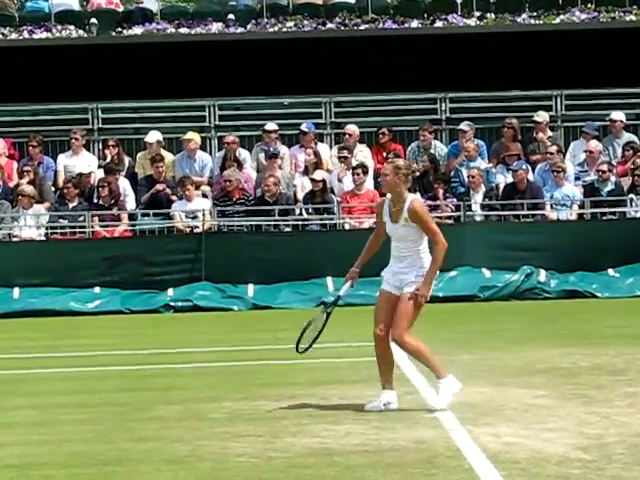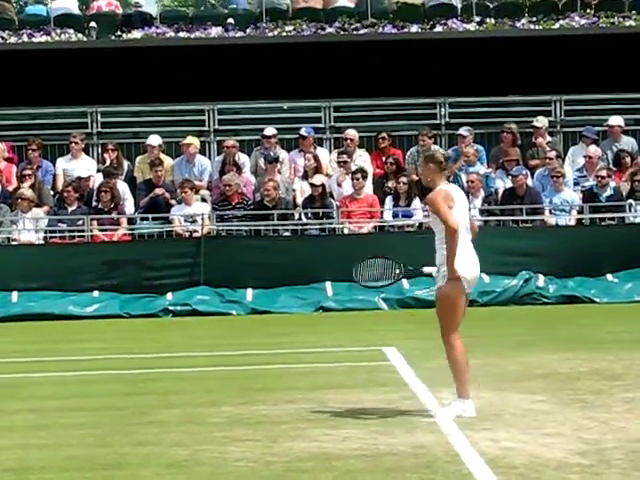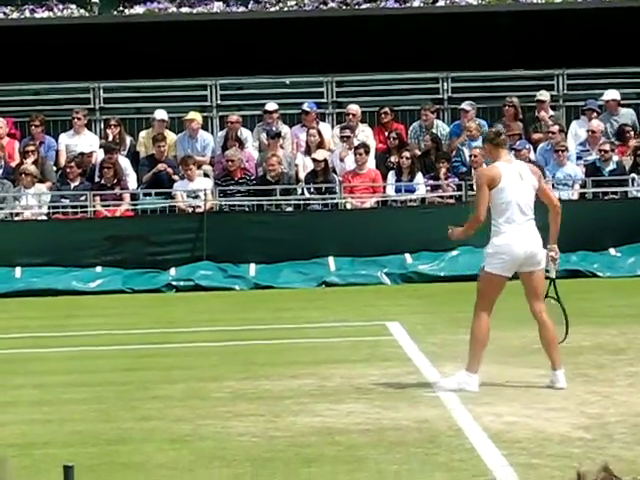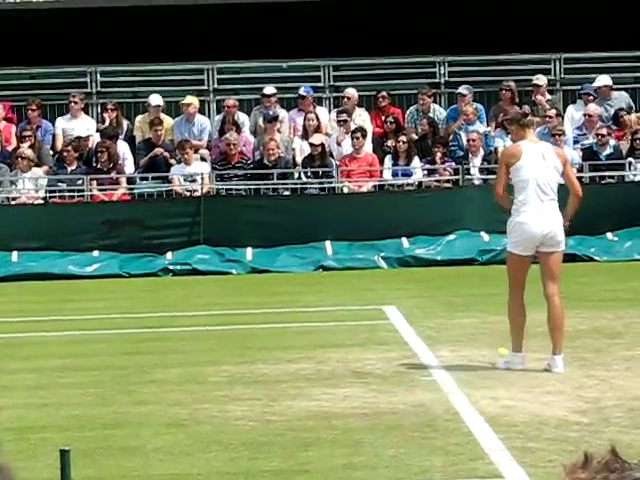
dt=0.5s
person 1, frame 1
left shoulder: (415, 206)
right shoulder: (383, 204)
left elbow: (440, 243)
right elbow: (378, 236)
left wrist: (428, 282)
right wrist: (358, 265)
left hip: (415, 278)
right hip: (393, 275)
left knee: (400, 336)
right knee: (380, 335)
left ankle: (446, 380)
right ankle: (387, 394)
person 1, frame 2
left shoulder: (436, 196)
right shoulder: (454, 191)
left elbow: (452, 228)
right elbow: (473, 228)
left wrist: (451, 266)
left hip: (454, 270)
right hip: (467, 264)
left knee: (450, 336)
right knee: (450, 334)
left ankle: (464, 401)
right ankle: (463, 396)
person 1, frame 3
left shoulder: (487, 174)
right shoulder: (532, 170)
left elbow: (480, 218)
right elbow: (555, 207)
left wrist: (461, 233)
right wrist: (553, 244)
left hip: (505, 245)
right hip: (532, 243)
left knee: (482, 311)
right knee: (540, 310)
left ankle: (470, 375)
right ankle: (557, 373)
person 1, frame 4
left shoulder: (511, 152)
right shoulder: (558, 153)
left elbow: (499, 193)
right elbow: (577, 193)
right wrist: (564, 220)
left hip: (524, 223)
right hip: (552, 223)
left knee: (516, 293)
right knee: (552, 292)
left ankle: (517, 355)
right ankle: (557, 357)
